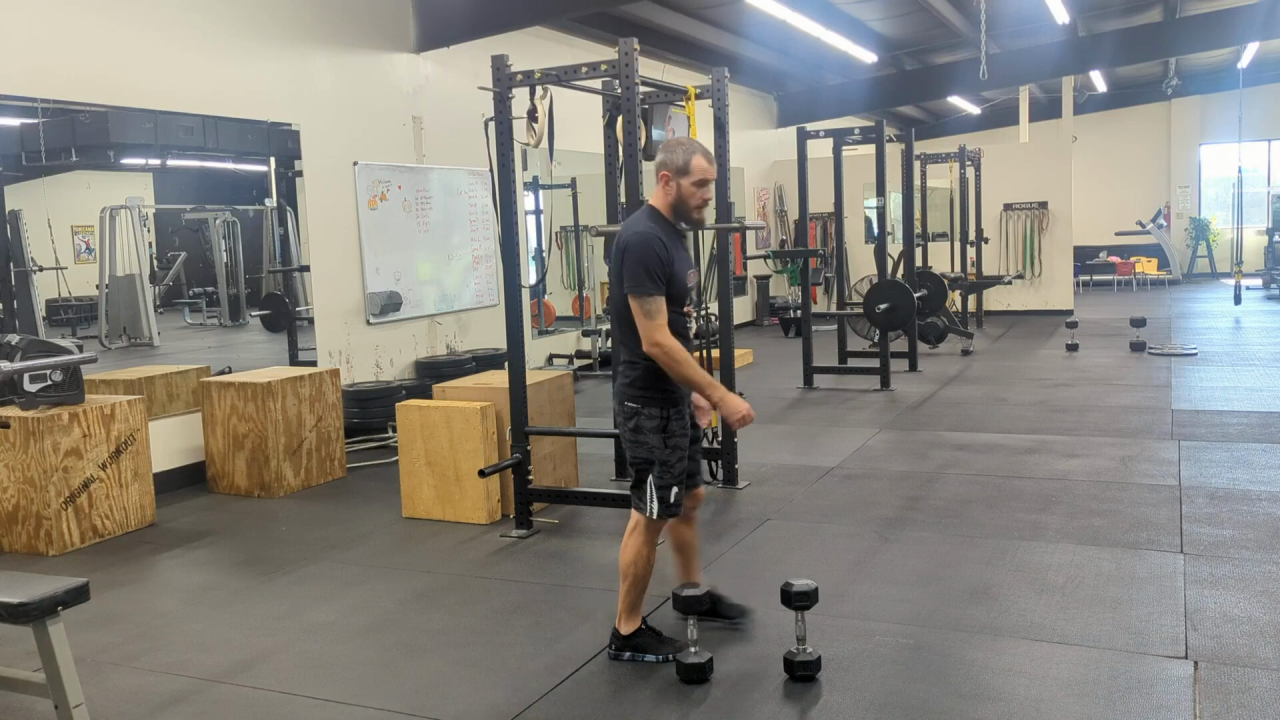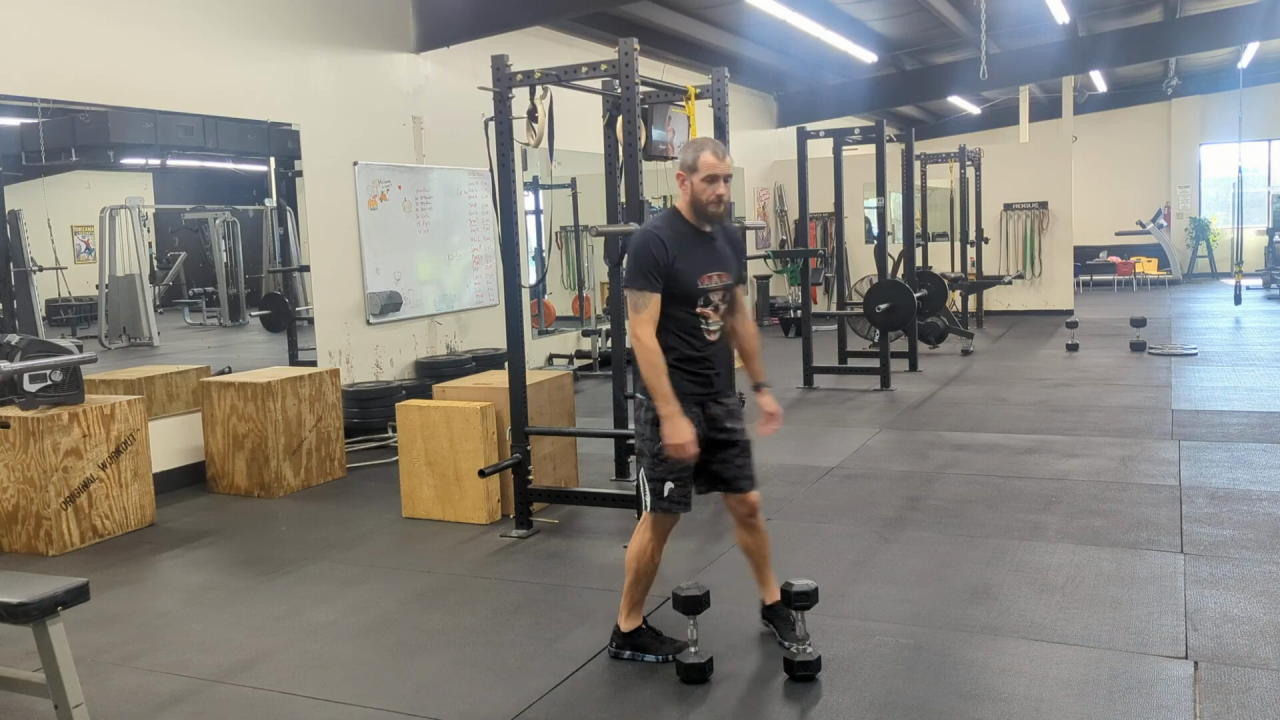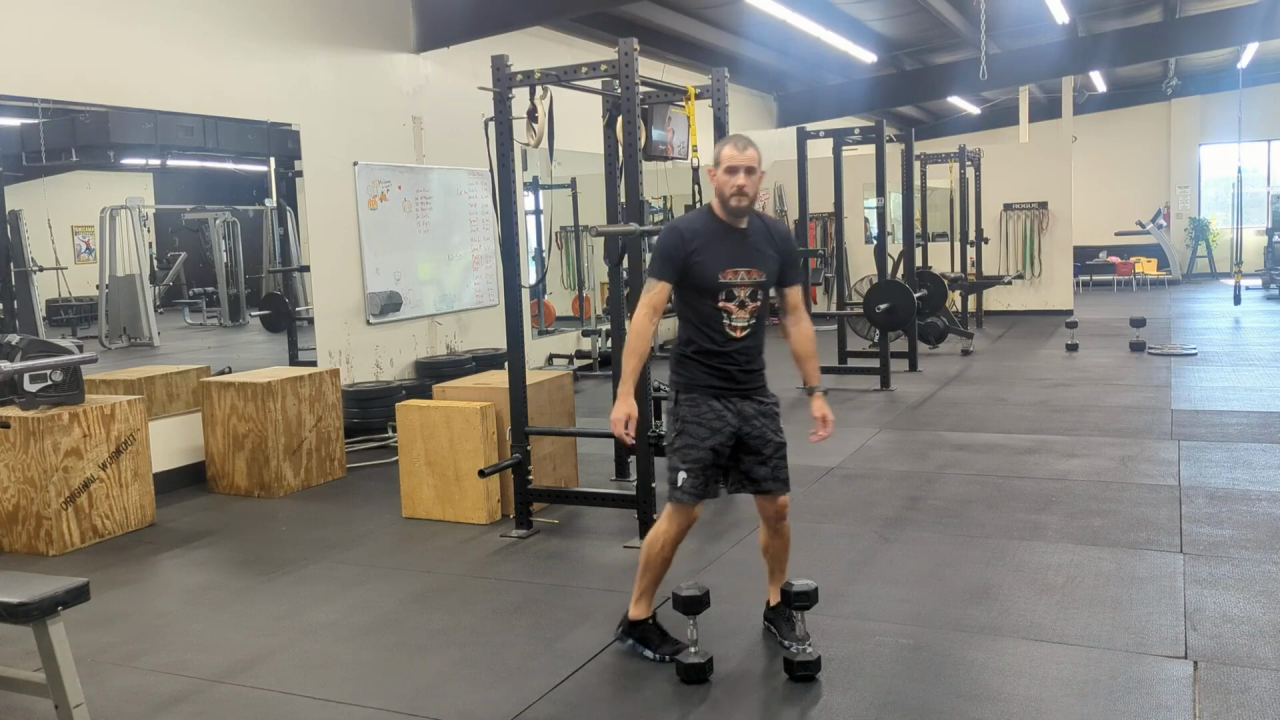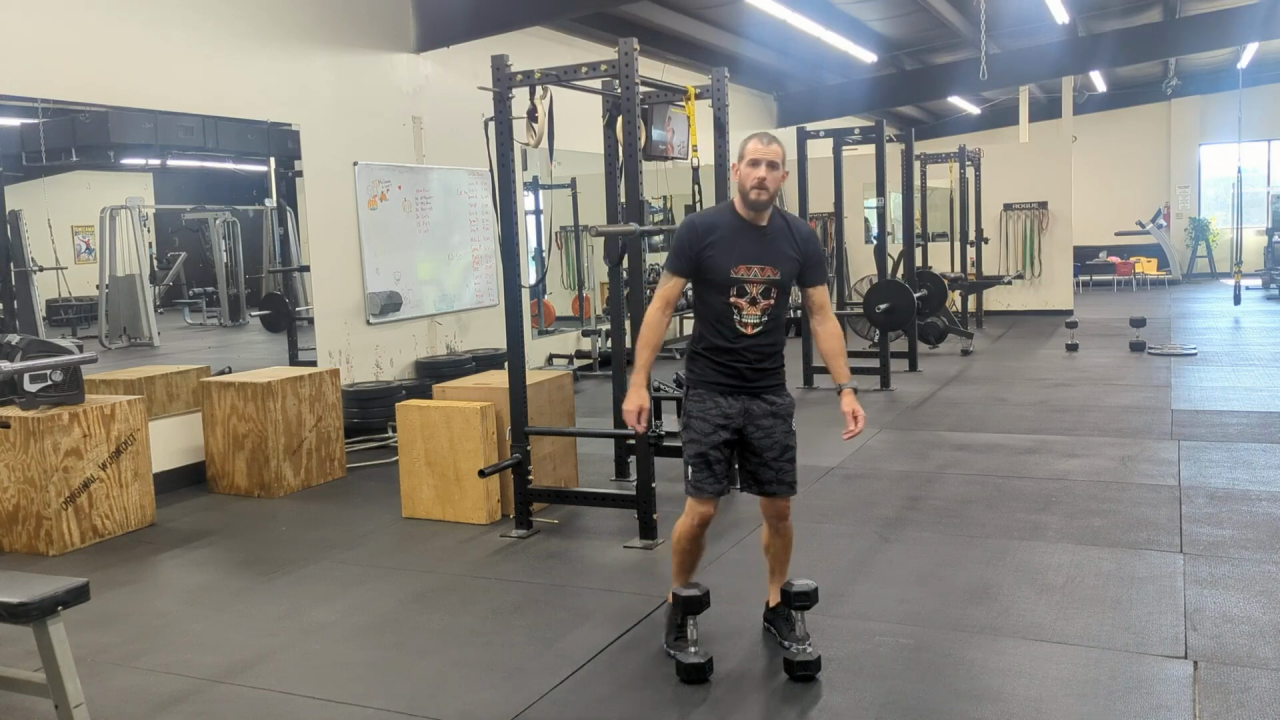
dt=0.2s
person 1, frame 1
left shoulder: (669, 231)
right shoulder: (645, 241)
right elbow: (656, 341)
left wrist: (698, 394)
right wrist: (719, 397)
left hip: (668, 396)
right hip: (651, 400)
left knee: (691, 500)
right knee: (652, 515)
right ankle: (628, 632)
person 1, frame 2
left shoulder: (727, 237)
right shoulder: (653, 240)
left elbow: (739, 318)
right elbow: (643, 335)
left wrist: (761, 388)
right wrist: (670, 416)
left hip: (716, 399)
right hip: (672, 404)
left knee: (747, 505)
right knee: (661, 518)
left ankle: (770, 603)
right ankle: (628, 630)
person 1, frame 3
left shoulder: (777, 236)
right shoulder: (683, 235)
left elbow: (797, 318)
right elbow: (647, 314)
left wrist: (815, 391)
right wrist: (626, 393)
left hip: (755, 395)
right hip: (699, 396)
left knee: (777, 507)
right knee: (682, 512)
left ankle: (776, 606)
right ankle: (637, 619)
person 1, frame 4
left shoulder: (800, 237)
right shoulder: (701, 229)
left elbow: (822, 316)
right elbow: (662, 306)
left wrist: (846, 388)
right wrist: (639, 383)
left hip: (769, 395)
right hip: (710, 391)
left knee: (778, 510)
right knee: (701, 510)
left ankle: (775, 606)
right ankle: (680, 604)
